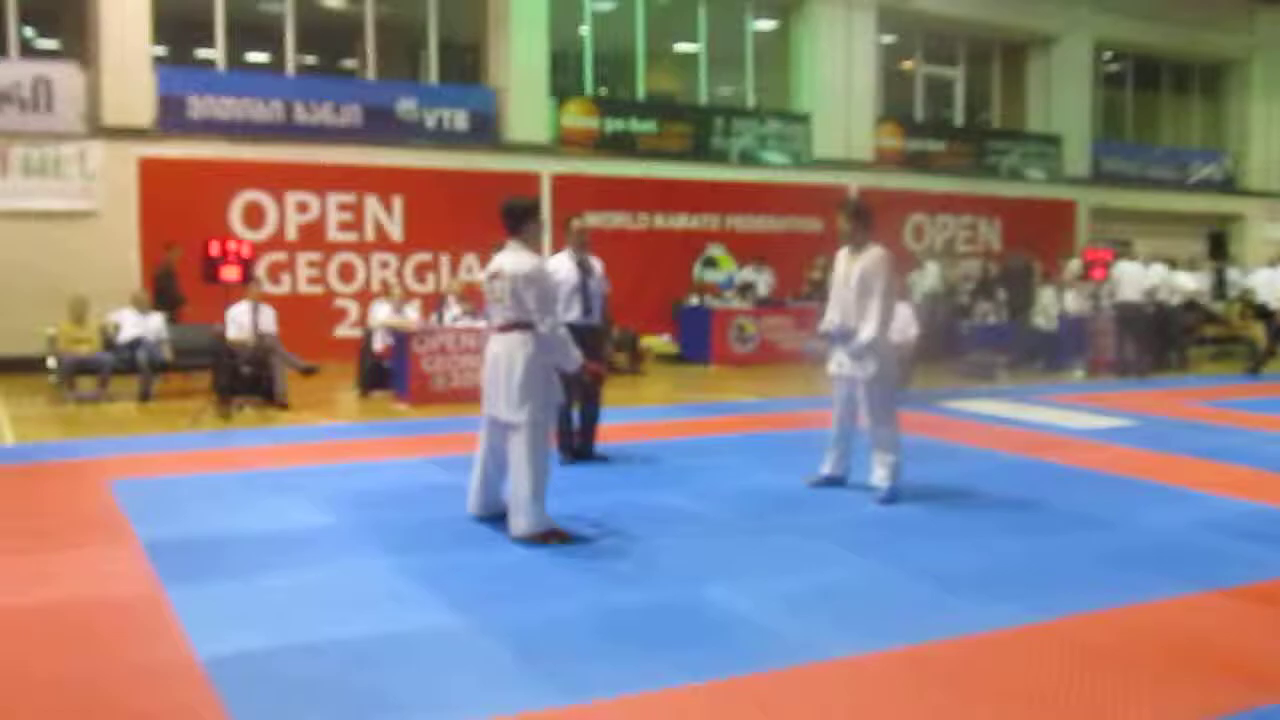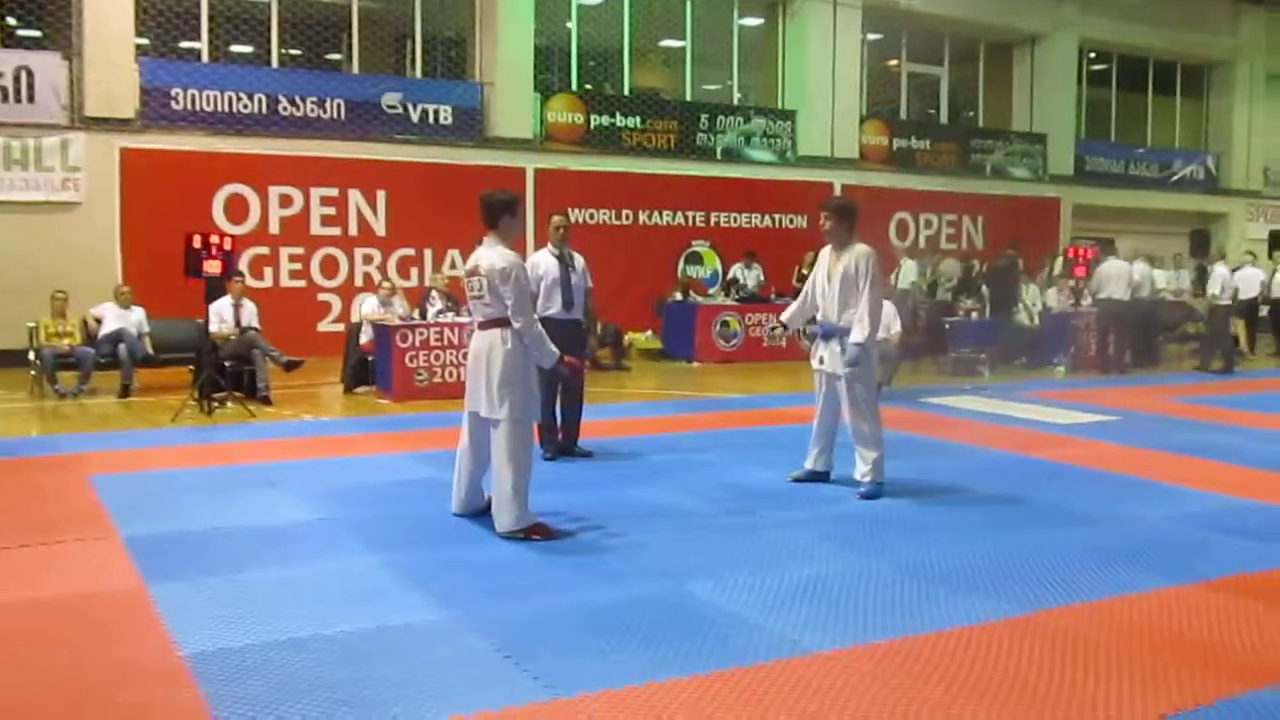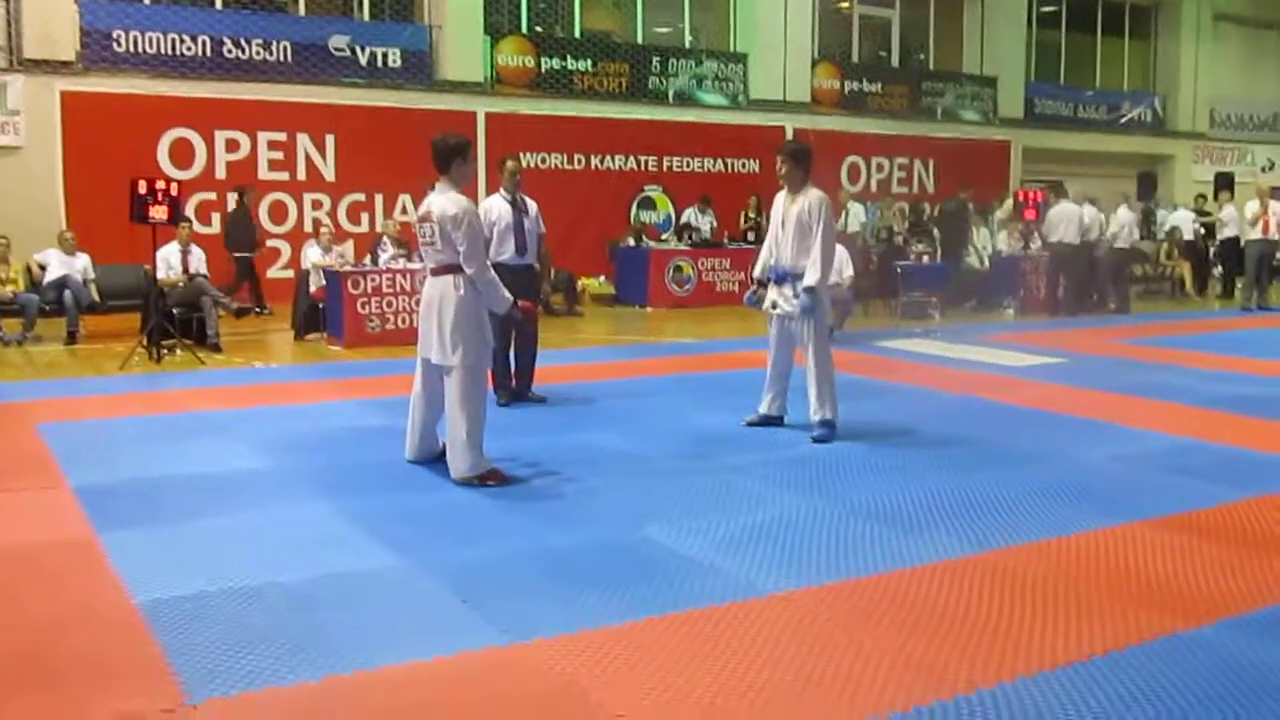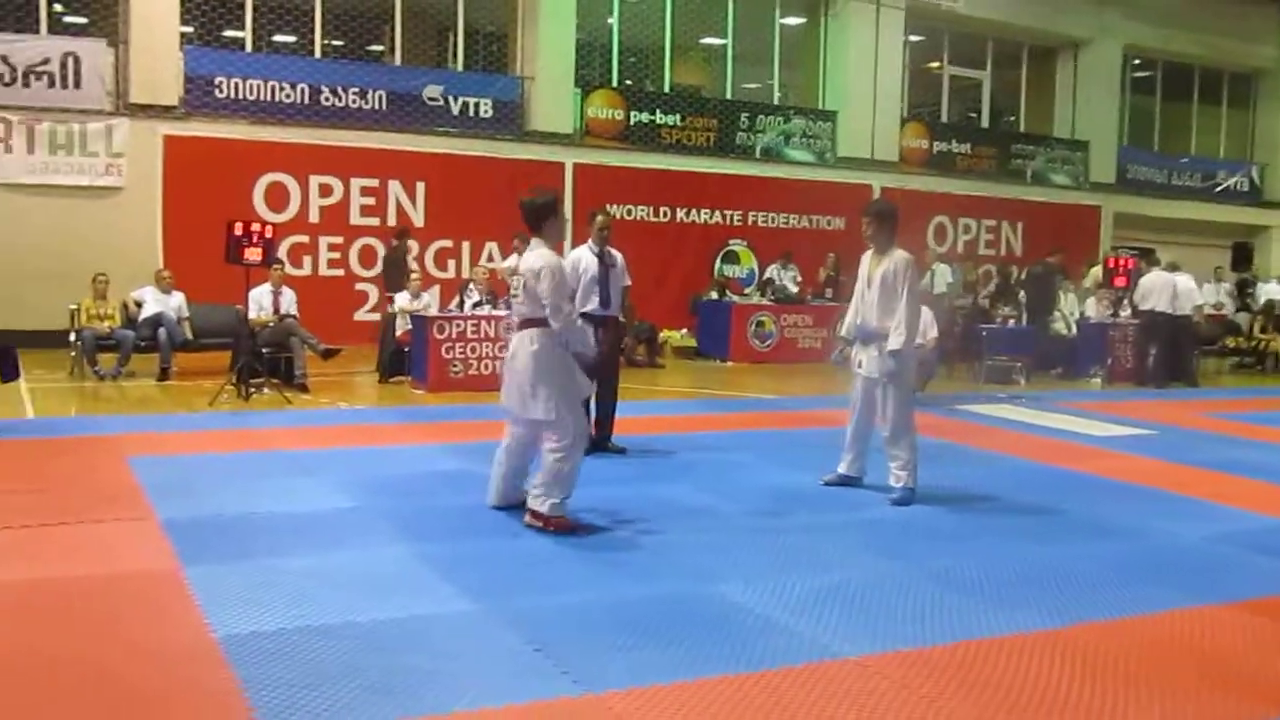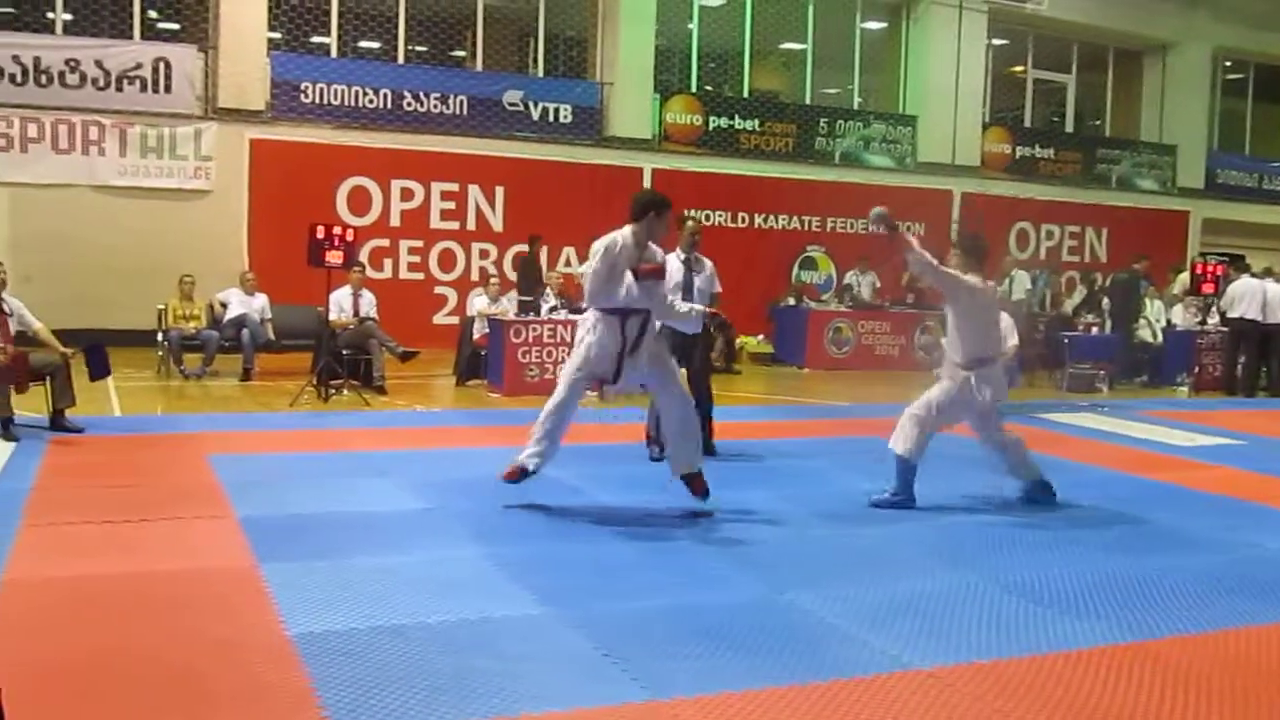
dt=0.7s
person 1, frame 1
left shoulder: (494, 264)
right shoulder: (531, 265)
right elbow: (548, 323)
right wrist: (577, 363)
left hip: (498, 349)
right hip: (525, 352)
left knee: (496, 429)
right knee: (528, 436)
left ankle: (485, 502)
right ankle: (529, 522)
person 1, frame 2
left shoulder: (475, 259)
right shoulder: (508, 261)
right elbow: (524, 319)
right wrist: (555, 359)
left hip: (482, 344)
right hip: (507, 349)
left knee: (477, 425)
right knee: (511, 432)
left ankle: (468, 498)
right ankle: (513, 519)
person 1, frame 3
left shoulder: (427, 205)
right shoulder: (461, 207)
right elbow: (476, 266)
right wrist: (508, 304)
left hip: (434, 291)
right hip: (459, 296)
left knee: (431, 373)
right knee: (465, 379)
left ankle: (422, 445)
right ankle: (468, 464)
person 1, frame 4
left shoulder: (527, 260)
right shoulder: (549, 263)
right elbow: (562, 319)
left wrist: (583, 343)
right wrist: (590, 348)
left hip: (524, 346)
right hip: (542, 350)
left knee: (526, 428)
right knee: (569, 430)
left ankle: (506, 492)
right ankle: (543, 507)
person 1, frame 5
left shoulder: (655, 256)
right shoulder: (610, 246)
left elbow: (661, 305)
right elbow: (593, 293)
left wrist: (699, 314)
right wrist: (635, 279)
left hip: (640, 334)
right hip: (602, 330)
left knee: (677, 397)
right knee: (566, 396)
left ankle: (688, 468)
right ankle: (529, 460)
person 2, frame 1
left shoulder: (878, 257)
right shoulder: (841, 256)
left elbow: (881, 305)
left wrist: (866, 341)
right wrist: (827, 332)
left hip: (869, 349)
right hip: (843, 346)
left knee: (878, 415)
right knee: (842, 413)
left ankle: (886, 479)
right ankle: (834, 469)
person 2, frame 2
left shoulder: (864, 255)
right shoulder: (825, 254)
left elbow: (870, 304)
right elbow: (811, 294)
left wrist: (860, 343)
right wrist: (785, 321)
left hip: (851, 345)
right hip: (826, 343)
left knee: (861, 413)
right knee: (824, 410)
left ankle: (871, 476)
right ankle: (818, 465)
person 2, frame 3
left shoulder: (817, 200)
right shoulder: (779, 199)
left elbow: (823, 248)
left wrist: (811, 289)
right wrist: (759, 281)
left hip: (804, 288)
right hip: (778, 287)
left knee: (815, 354)
right knee: (778, 353)
left ankle: (824, 418)
right ankle: (772, 409)
person 2, frame 4
left shoulder: (903, 262)
right shoulder: (867, 258)
left elbow: (908, 311)
left wrist: (896, 352)
right wrist: (847, 339)
left hip: (889, 351)
right hip: (866, 348)
left knee: (895, 418)
right knee: (859, 413)
left ankle: (904, 483)
right ankle: (850, 469)
person 2, frame 5
left shoulder: (964, 286)
right shoulder: (988, 291)
left elbow: (930, 269)
left wrist: (898, 235)
left hip: (968, 379)
right hip: (989, 377)
left knee: (915, 420)
right knee: (994, 436)
left ankle: (903, 490)
right ankle: (1038, 485)
person 3, frame 1
left shoulder: (596, 265)
right shoulder: (555, 265)
left elbow: (604, 303)
left wrist: (605, 337)
left hip: (592, 332)
right hip: (566, 332)
left knee: (591, 392)
right knee: (565, 393)
left ankle: (585, 446)
right ankle: (567, 447)
person 3, frame 2
left shoulder: (579, 260)
right shoulder: (537, 260)
left elbow: (587, 298)
right elbow: (529, 298)
left wrist: (590, 332)
left hip: (574, 327)
right hip: (549, 327)
left knee: (574, 387)
right knee: (547, 388)
left ankle: (569, 441)
right ankle: (549, 443)
person 3, frame 3
left shoulder: (531, 205)
right shoulder: (489, 206)
left elbow: (541, 244)
right elbow: (482, 245)
left wrist: (545, 277)
left hip: (527, 273)
right hip: (502, 273)
left knee: (528, 334)
right knee: (500, 335)
left ankle: (523, 387)
right ankle: (503, 389)
person 3, frame 4
left shoulder: (618, 258)
right shoulder: (577, 257)
left elbow: (625, 296)
right elbow: (568, 295)
left wrist: (629, 330)
left hip: (611, 325)
right hip: (586, 323)
left knee: (609, 384)
left ankle: (603, 437)
person 3, frame 5
left shoulder: (707, 266)
right shoulder: (666, 263)
left elbow: (714, 302)
left hip: (699, 333)
right hip: (672, 331)
left knee: (702, 389)
left ankle: (705, 439)
right ankle: (655, 442)
